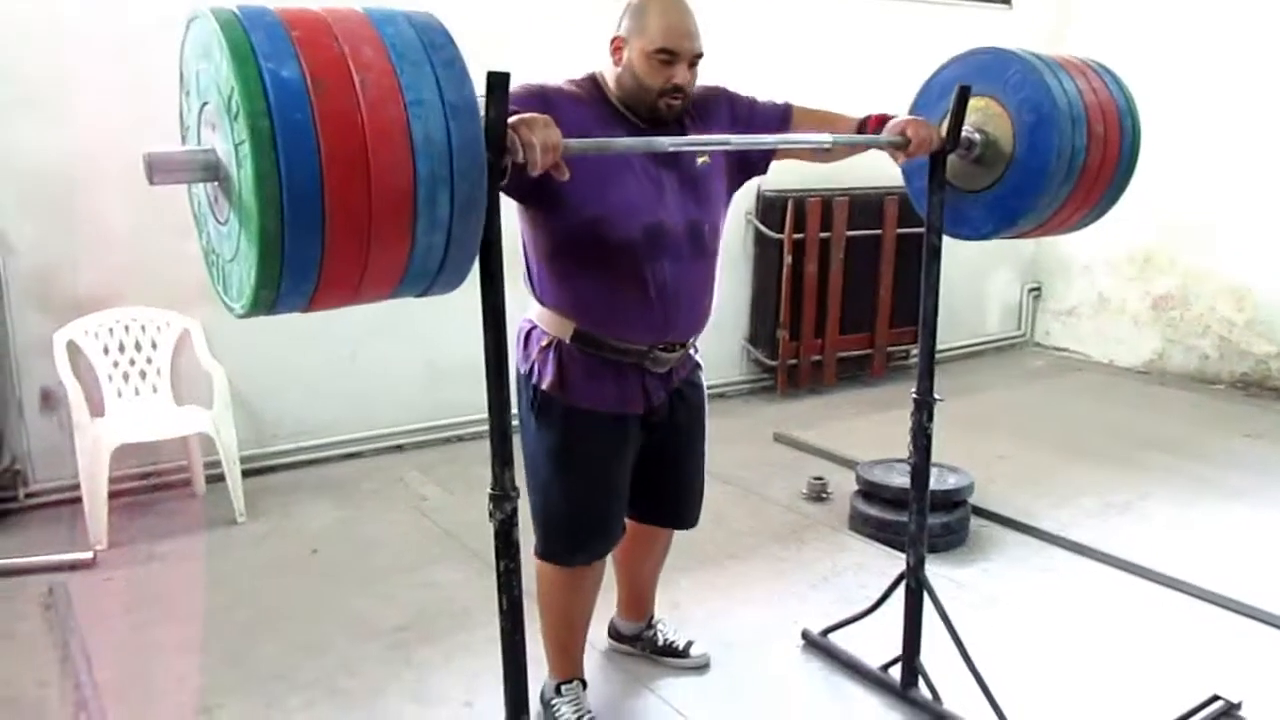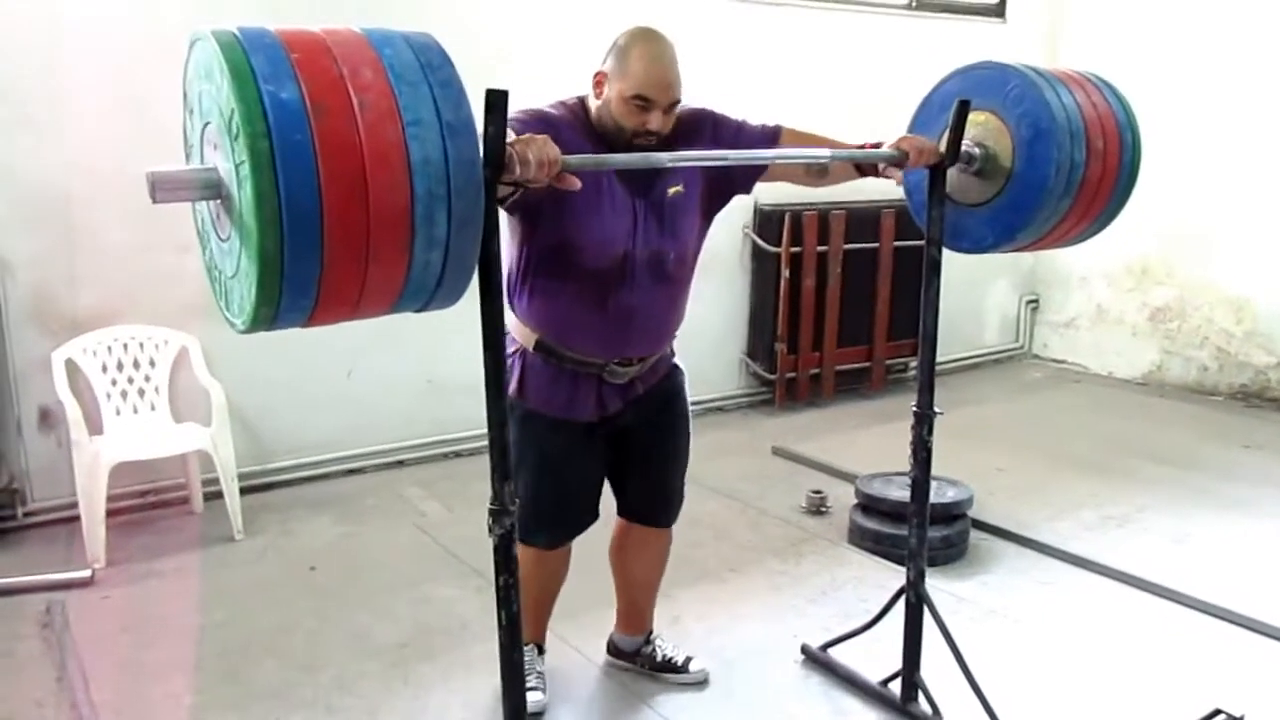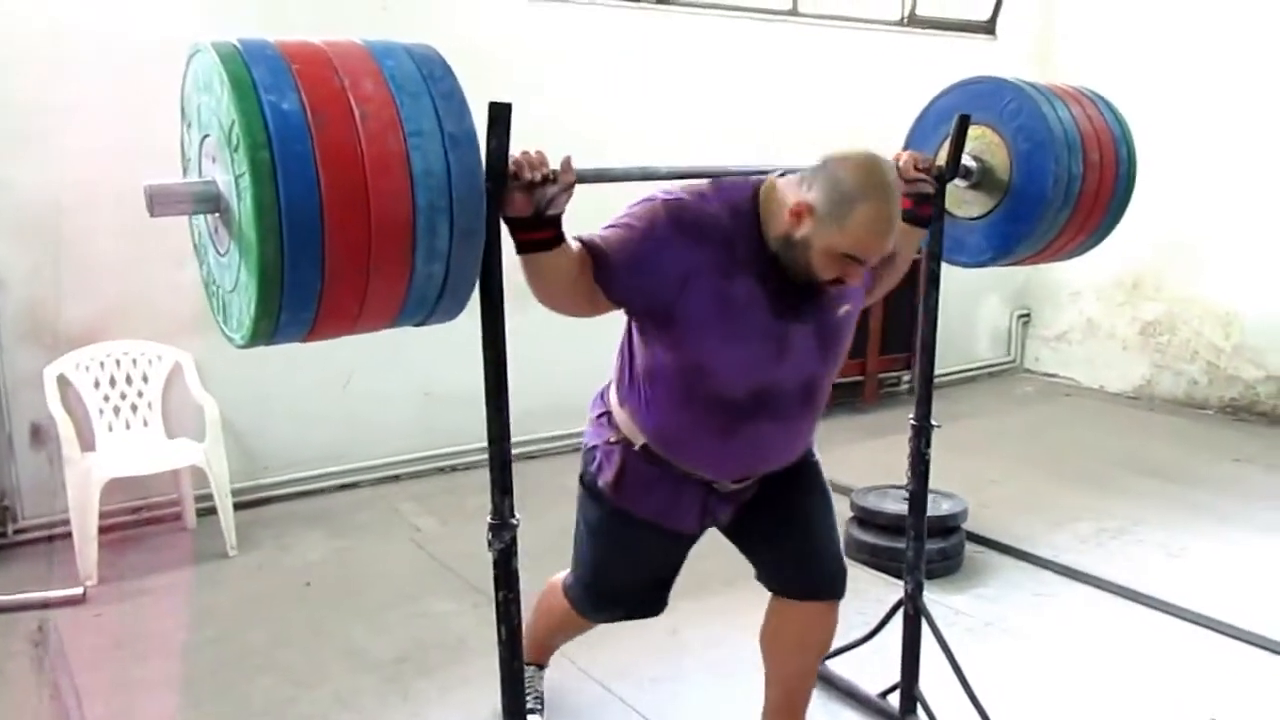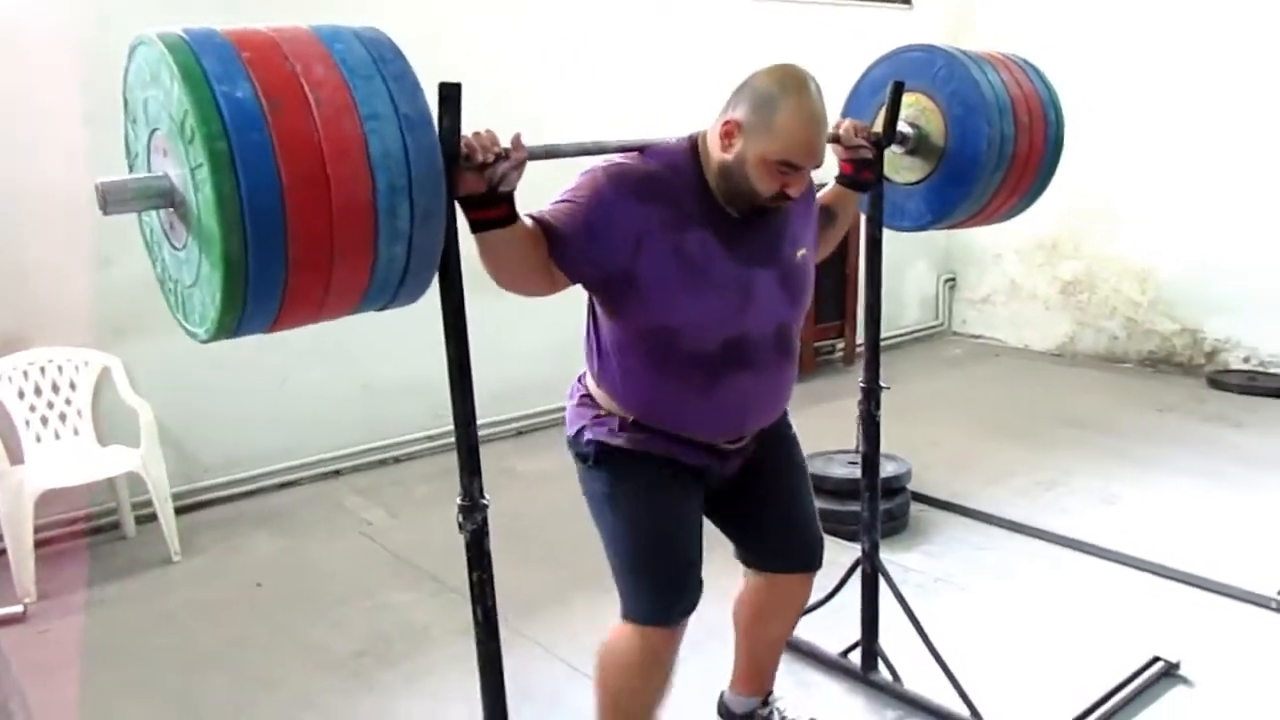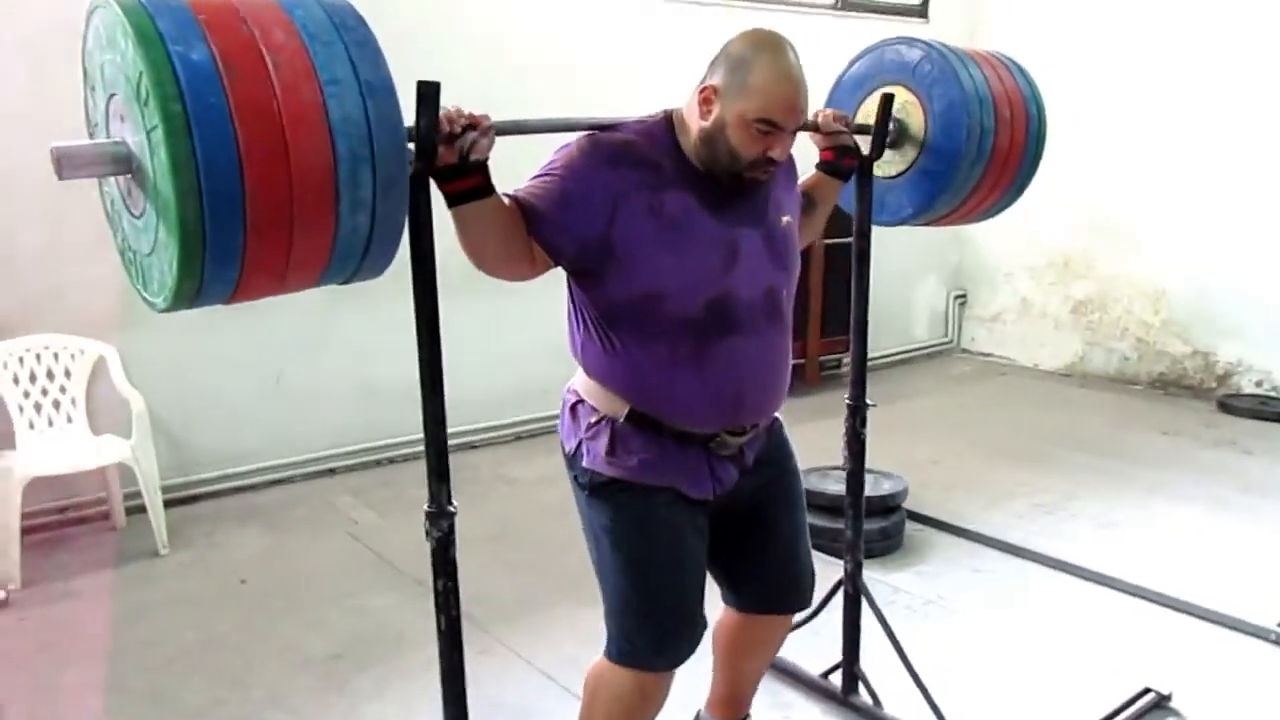
dt=0.7s
person 1, frame 1
left shoulder: (716, 117)
right shoulder: (554, 114)
left elbow: (807, 131)
left wrist: (881, 127)
right wrist: (509, 137)
left hip: (673, 371)
right hip: (579, 375)
left knee: (660, 514)
right knee: (576, 539)
left ankle: (635, 624)
person 1, frame 2
left shoulder: (695, 135)
right shoulder: (547, 140)
left elbow: (796, 156)
left wrist: (879, 157)
right wrist: (511, 165)
left hip: (649, 376)
right hip: (552, 378)
left knee: (653, 515)
right knee: (548, 526)
left ankle: (633, 641)
right ankle: (525, 652)
person 1, frame 3
left shoulder: (844, 251)
right shoulder: (681, 230)
right elbow: (574, 289)
left wrist: (915, 209)
right wrist: (533, 224)
right hip: (648, 464)
left knee: (816, 586)
right knee: (598, 597)
right ankle: (527, 664)
person 1, frame 4
left shoulder: (786, 193)
right shoulder: (629, 195)
right elbow: (533, 270)
left wrist: (855, 177)
right wrist: (489, 205)
left hip: (753, 433)
right hip: (636, 439)
left knee: (792, 563)
right knee: (661, 610)
person 1, frame 5
left shoulder: (771, 171)
right shoulder: (610, 168)
right elbow: (515, 253)
left wrist: (836, 164)
right wrist: (464, 177)
left hip: (752, 444)
right hip: (637, 459)
left knee: (776, 598)
right knee: (653, 645)
